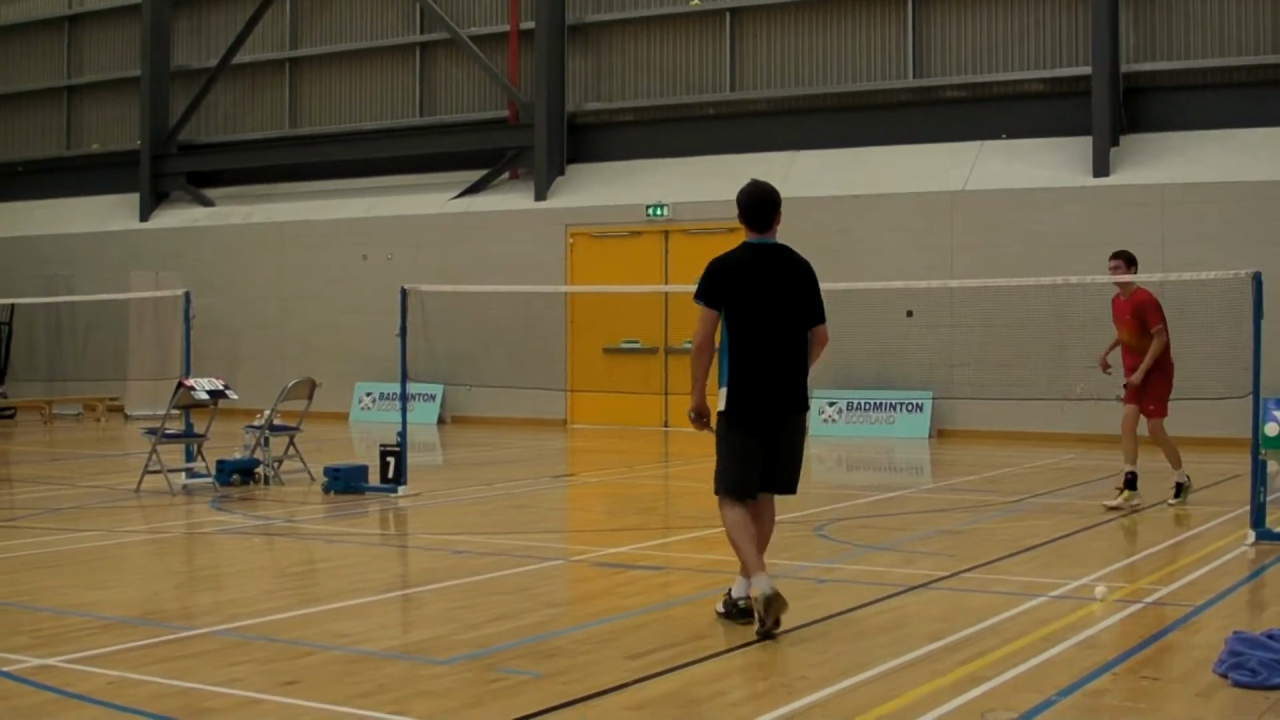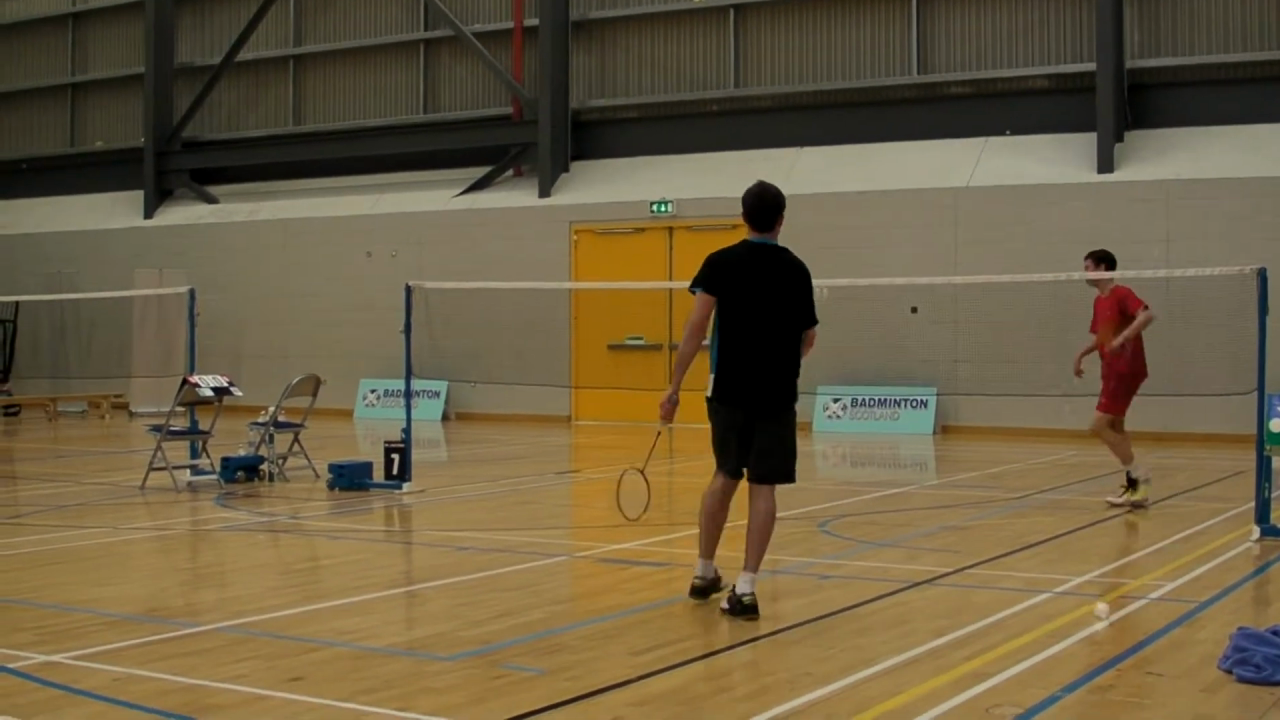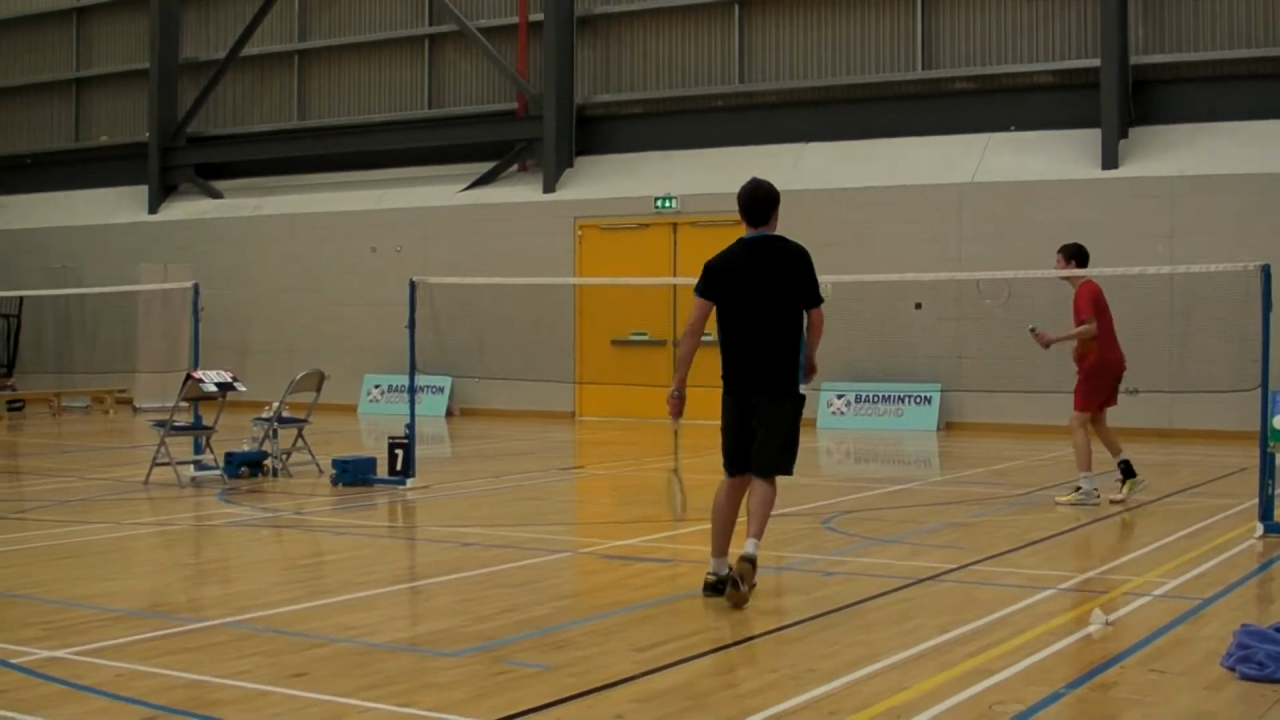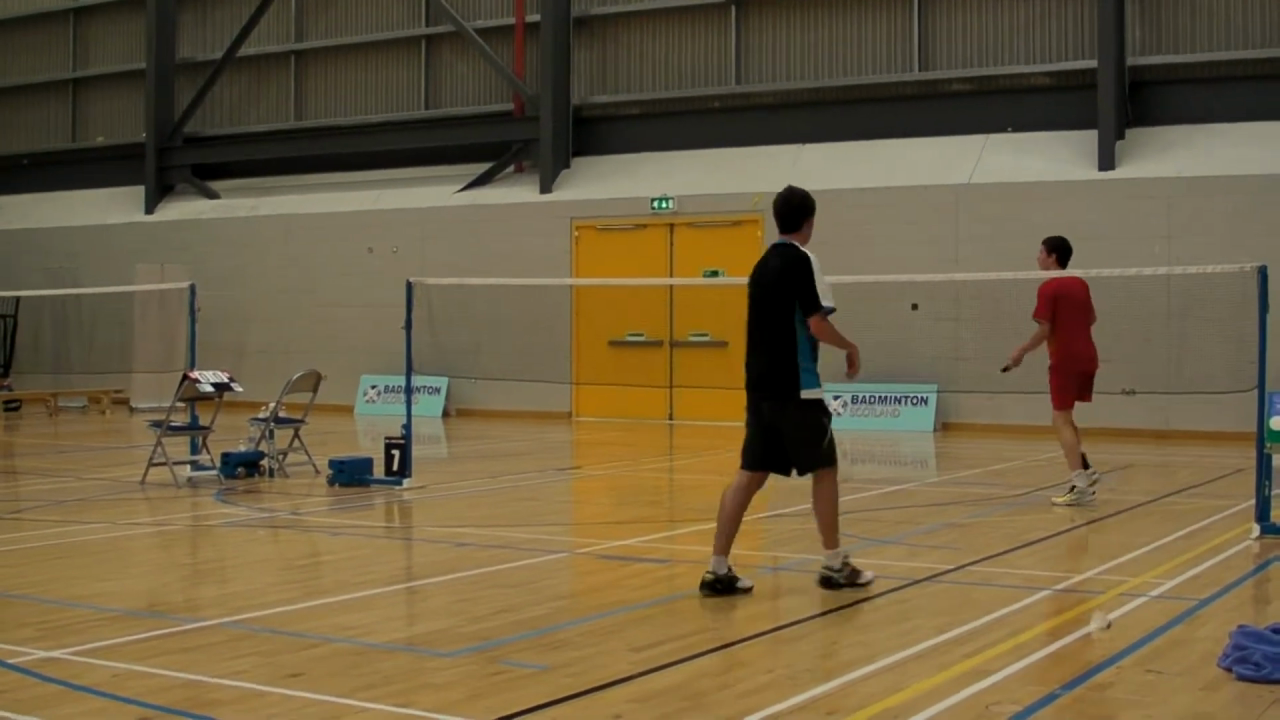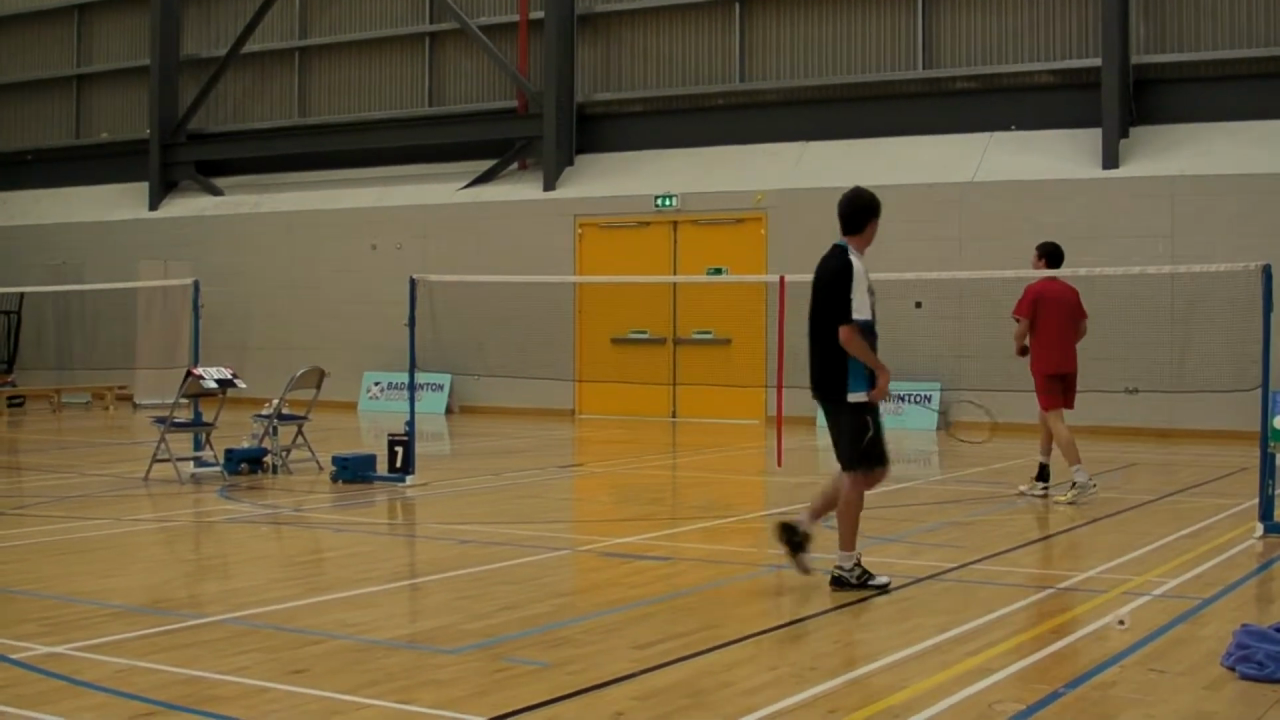
dt=0.3s
person 1, frame 1
left shoulder: (723, 268)
right shoulder: (800, 268)
left elbow: (702, 341)
right elbow: (820, 338)
left wrist: (698, 397)
left hip: (740, 403)
right hip: (789, 403)
left knee: (733, 501)
right knee: (762, 498)
left ankle: (763, 587)
right ankle: (741, 594)
person 1, frame 2
left shoulder: (721, 262)
right shoulder: (796, 270)
left elbow: (696, 327)
right elbow: (808, 339)
left wrist: (673, 387)
left hip: (728, 392)
right hip: (777, 396)
left knee: (725, 477)
right knee: (763, 489)
left ankle: (704, 571)
right ankle: (745, 588)
person 1, frame 3
left shoulder: (720, 264)
right shoulder: (796, 256)
left elbow: (693, 329)
right elbow: (816, 319)
left wrist: (678, 385)
right wrist: (809, 358)
left hip: (736, 385)
right hip: (782, 385)
left knee: (734, 476)
right knee: (763, 477)
left ankle: (718, 570)
right ankle: (749, 554)
person 1, frame 4
left shoulder: (763, 265)
right shoulder: (801, 261)
right elbow: (817, 326)
right wrist: (850, 349)
left hip: (761, 386)
right hip: (795, 388)
left knee: (751, 474)
right knee: (824, 470)
left ankle: (718, 569)
right ankle: (834, 565)
person 1, frame 5
left shoulder: (830, 261)
right shoulder: (850, 267)
right elbow: (848, 335)
left wrist: (871, 371)
right wrist: (881, 369)
left hip: (831, 384)
right hip: (848, 388)
left knee: (865, 470)
right knee: (865, 472)
left ankle: (800, 525)
right ankle: (847, 566)
person 2, frame 1
left shoulder: (1145, 299)
right shoulder: (1116, 301)
left elbow: (1161, 338)
left wrist: (1140, 372)
right wrist: (1107, 352)
left hip: (1156, 371)
right hip: (1134, 371)
left knee: (1155, 429)
right knee: (1127, 425)
left ankle: (1182, 480)
right ankle: (1130, 488)
person 2, frame 2
left shoulder: (1122, 294)
right shoulder: (1098, 301)
left elbow: (1148, 315)
left wrist: (1122, 338)
right wrist: (1081, 355)
left hip: (1126, 370)
right hip: (1114, 371)
left knee: (1099, 425)
right knee: (1115, 427)
left ankle: (1138, 476)
right ankle: (1133, 487)
person 2, frame 3
left shoulder: (1085, 292)
right shoulder: (1088, 289)
left elbow: (1091, 329)
left wrist: (1056, 338)
right wrist: (1078, 347)
left hip: (1097, 366)
right hip: (1109, 364)
left knee: (1077, 424)
right knee: (1098, 423)
left ankle: (1087, 489)
right ankle: (1129, 476)
person 2, frame 4
left shoulder: (1049, 288)
right shoulder: (1080, 284)
left elbow: (1043, 330)
right elbow: (1092, 318)
left wrist: (1019, 353)
left hip: (1065, 362)
right hip: (1088, 360)
left knee: (1062, 421)
right knee: (1064, 419)
left ankle: (1081, 486)
right ankle: (1085, 470)
person 2, frame 5
left shoulder: (1033, 290)
right shoulder: (1072, 292)
left elbow: (1022, 328)
right elbow: (1083, 329)
left wrist: (1019, 346)
left hip: (1045, 366)
right hip: (1067, 365)
left knee: (1055, 422)
right knee: (1046, 419)
left ankle: (1081, 479)
right ankle: (1041, 480)
